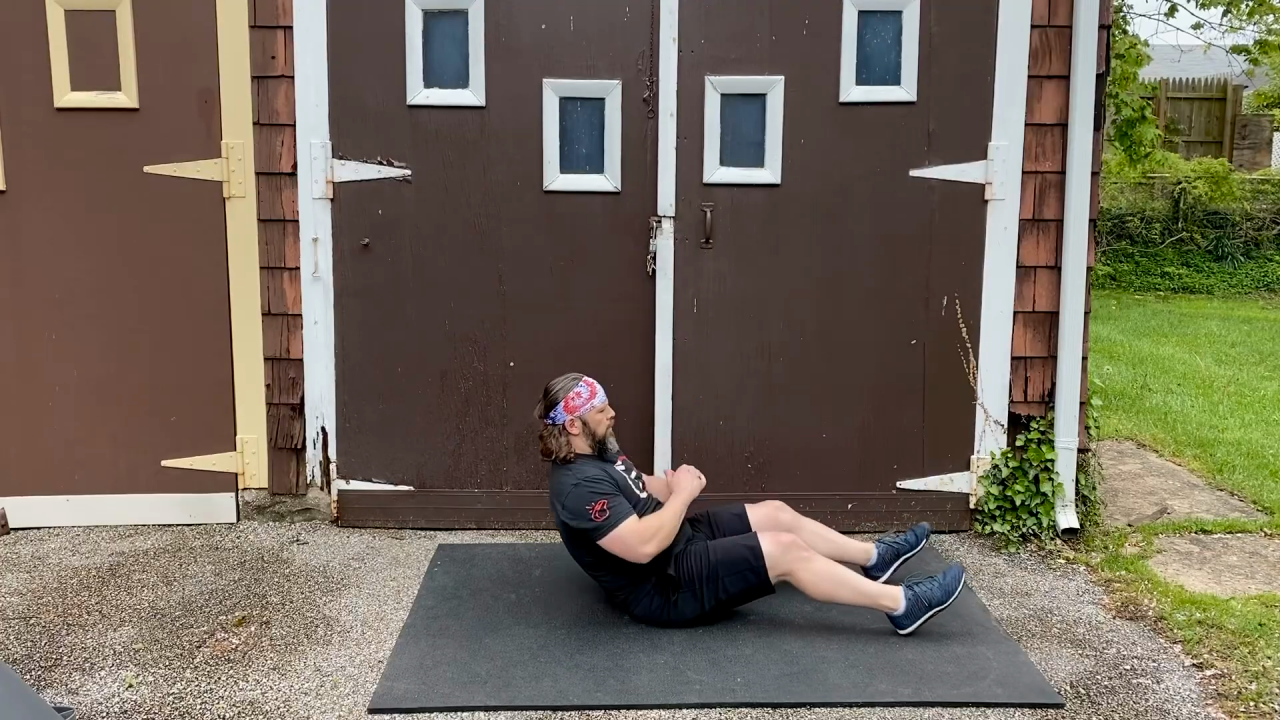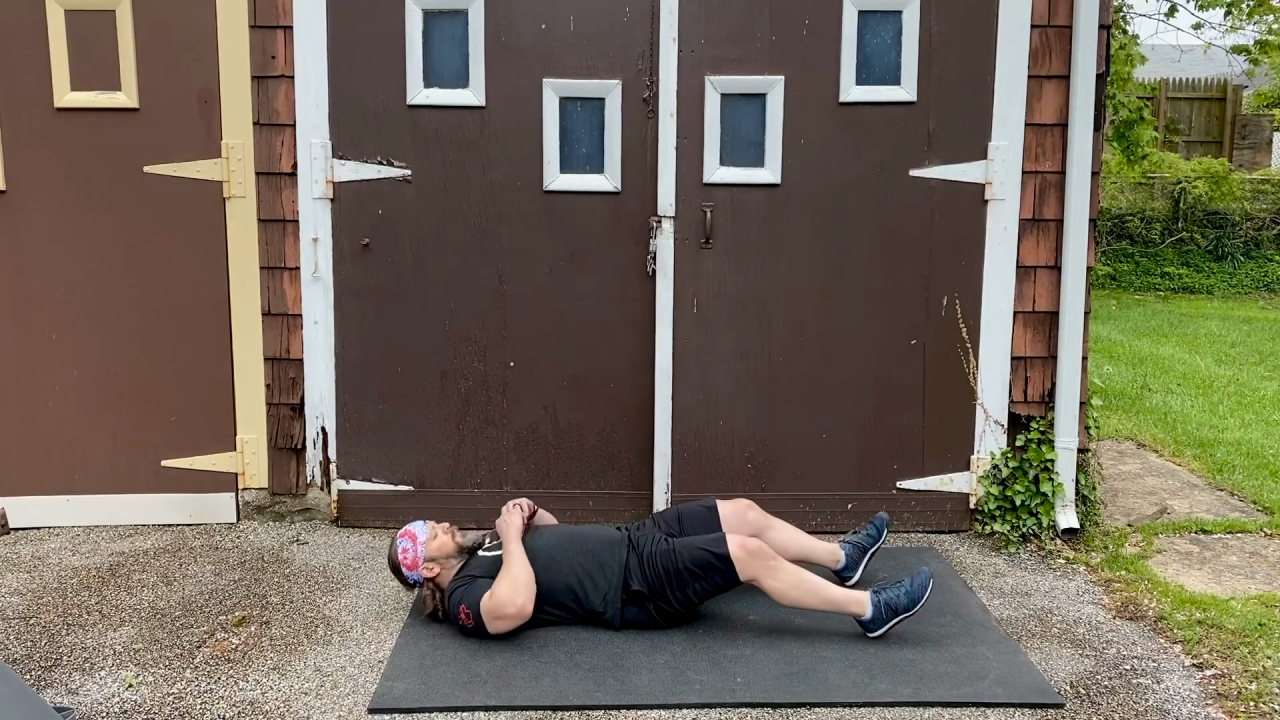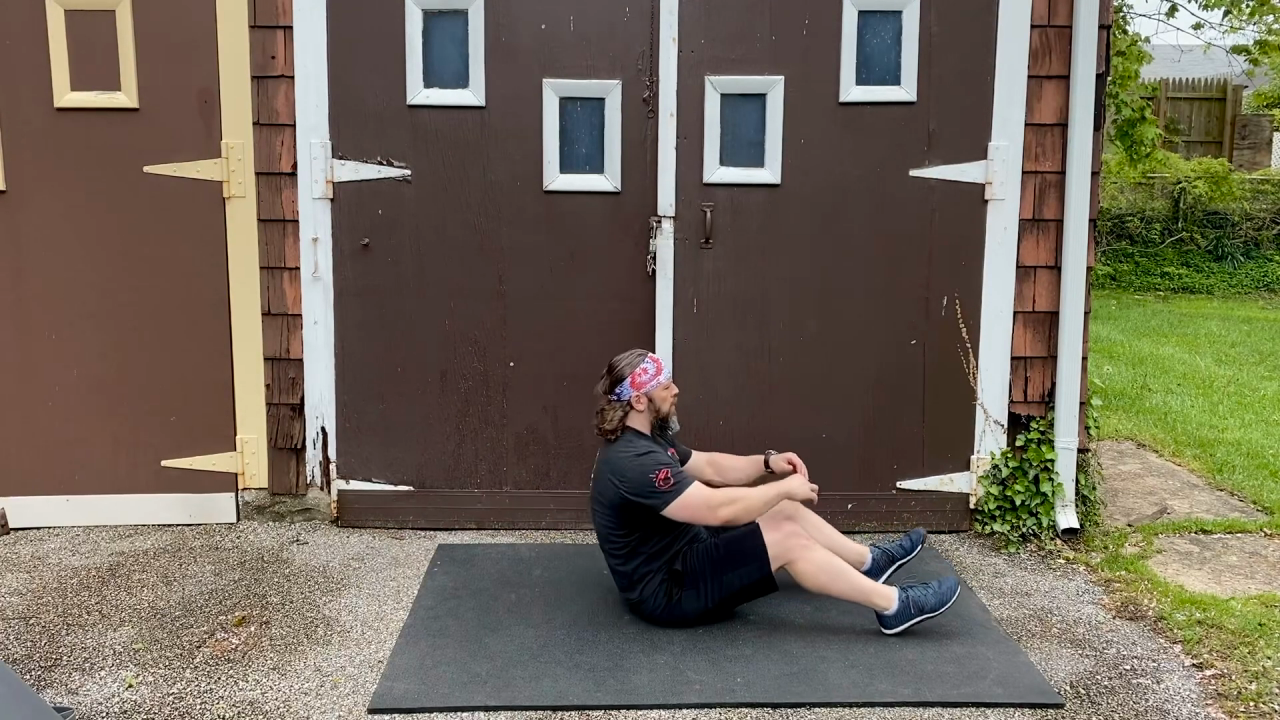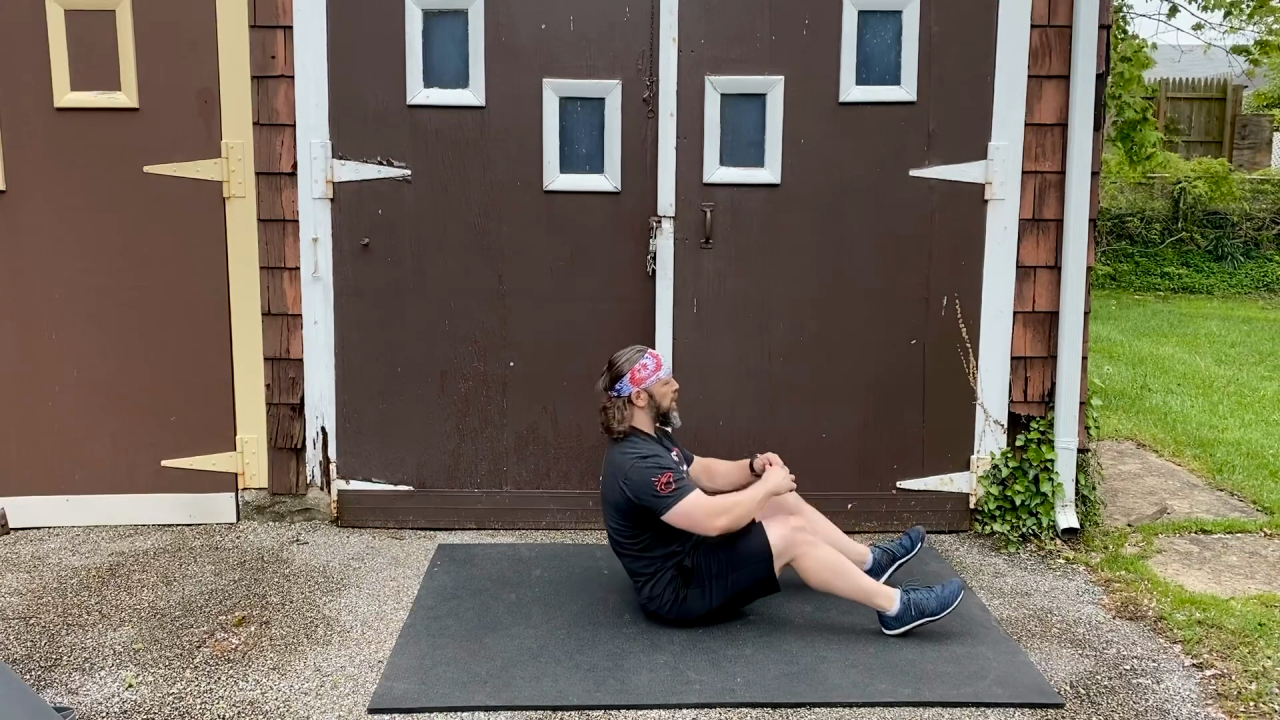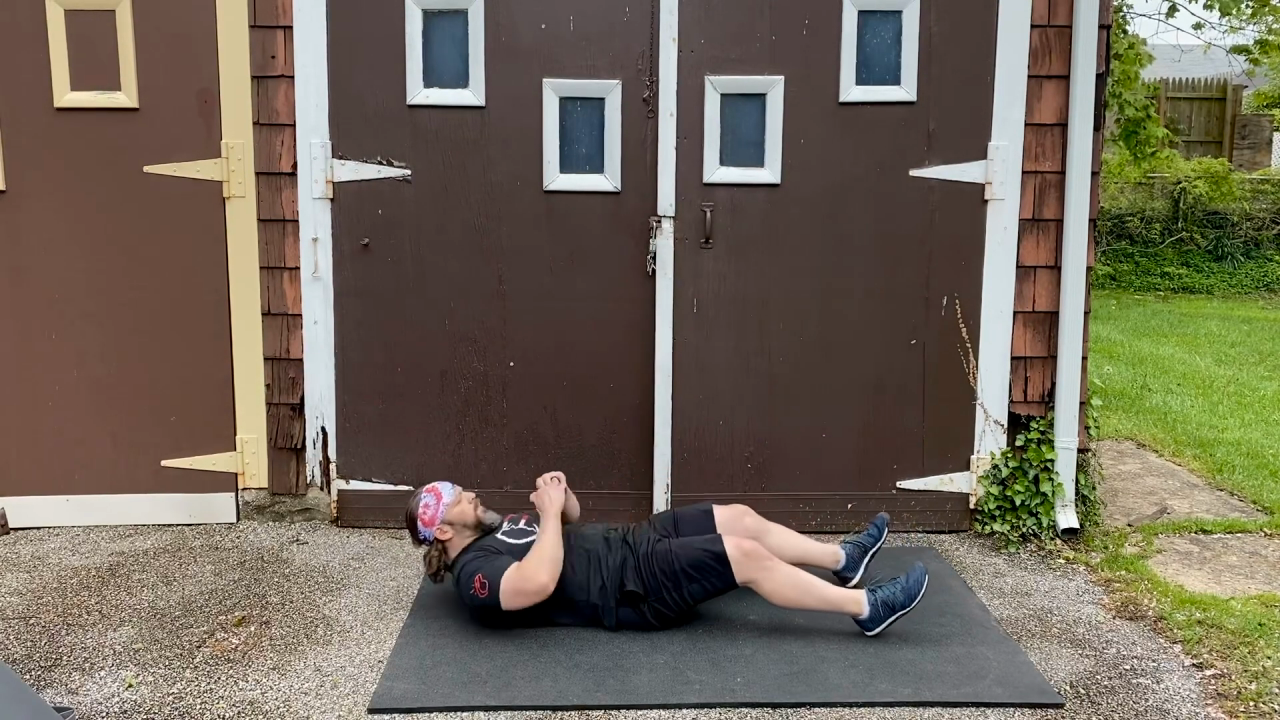
dt=1s
person 1, frame 1
left shoulder: (598, 456)
right shoulder: (579, 487)
left elbow: (643, 490)
right elbow: (644, 546)
left wrist: (675, 482)
right wrist: (684, 494)
left hip: (682, 544)
right hip: (665, 587)
left knee: (777, 512)
right knee: (786, 550)
left ankle: (876, 559)
right ankle: (901, 604)
person 1, frame 2
left shoulder: (480, 549)
right shoulder: (466, 595)
left elbow: (550, 534)
right elbow: (517, 605)
left wrist: (527, 518)
right wrist: (514, 533)
left hip: (631, 542)
right hip: (633, 588)
left knee: (742, 512)
right knee: (751, 554)
left ankle: (841, 558)
right ankle: (868, 610)
person 1, frame 3
left shoulder: (644, 438)
right shoulder: (632, 463)
left elbow: (707, 467)
right elbow: (718, 510)
left wrist: (768, 463)
right wrist: (784, 489)
left hip: (680, 555)
right hip: (666, 591)
left knee: (776, 509)
right knee: (786, 537)
left ankle: (870, 562)
right ankle: (893, 606)
person 1, frame 4
left shoulder: (650, 439)
right shoulder: (638, 464)
left elbow: (705, 474)
right elbow: (715, 521)
left wrist: (754, 466)
right wrist: (766, 487)
left hip: (687, 554)
right hip: (677, 588)
left knee: (785, 501)
right knee: (794, 533)
left ankle: (872, 562)
right ankle: (894, 608)
person 1, frame 5
left shoulder: (495, 530)
right shoulder: (476, 574)
left elbow: (568, 519)
right elbow: (539, 583)
left wrist: (556, 494)
right wrist: (548, 511)
left hip: (630, 545)
right hip: (632, 588)
left knee: (741, 518)
right knee: (748, 555)
left ankle: (843, 560)
right ankle: (865, 607)
